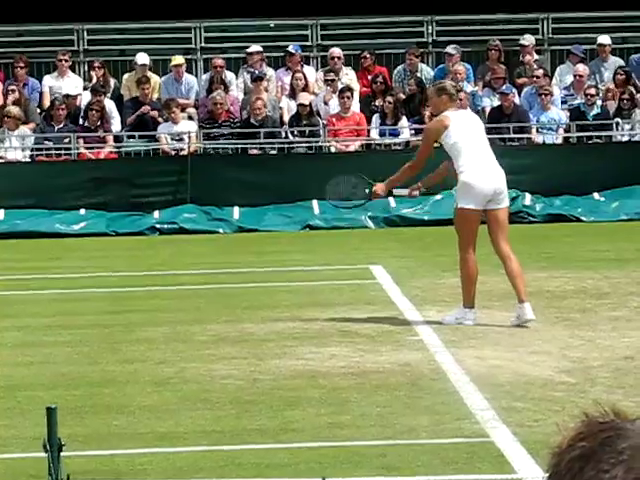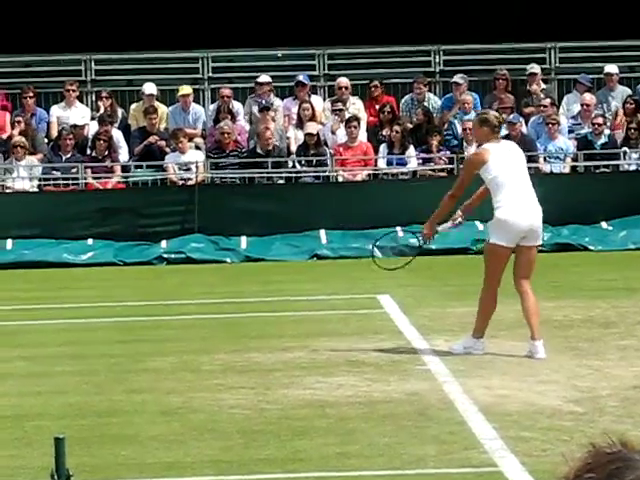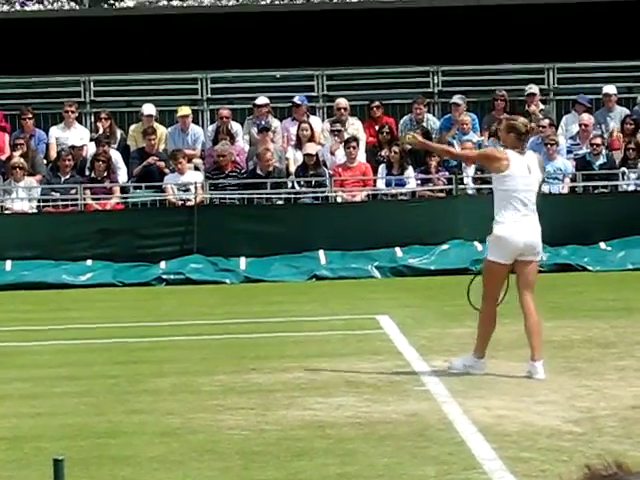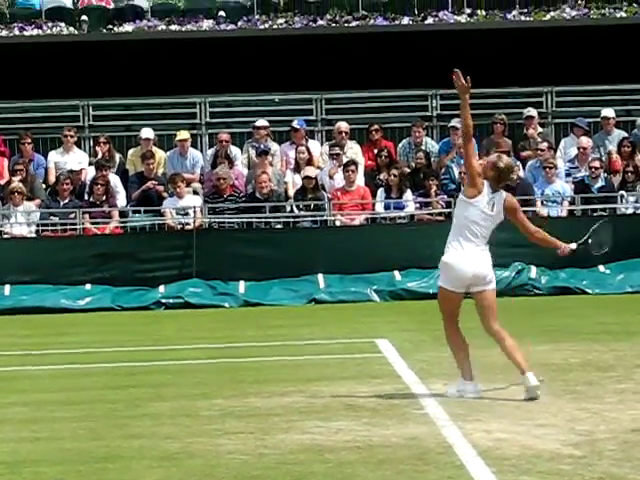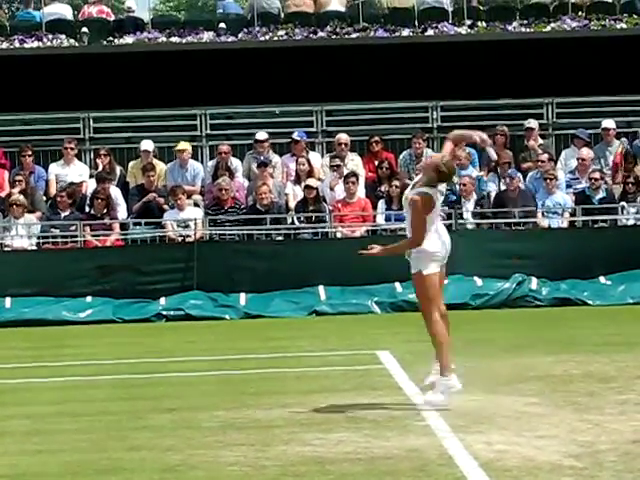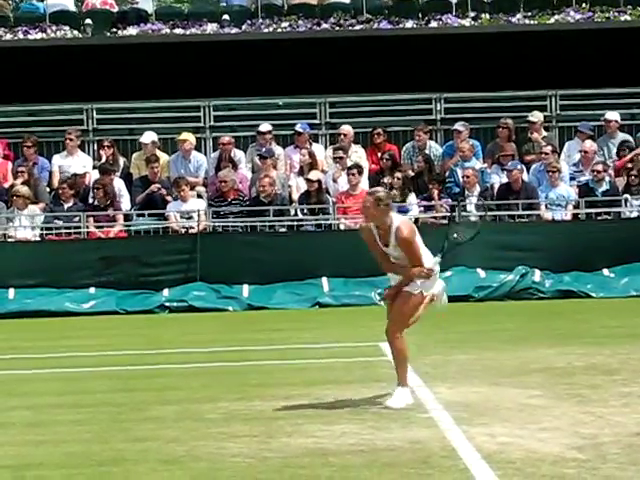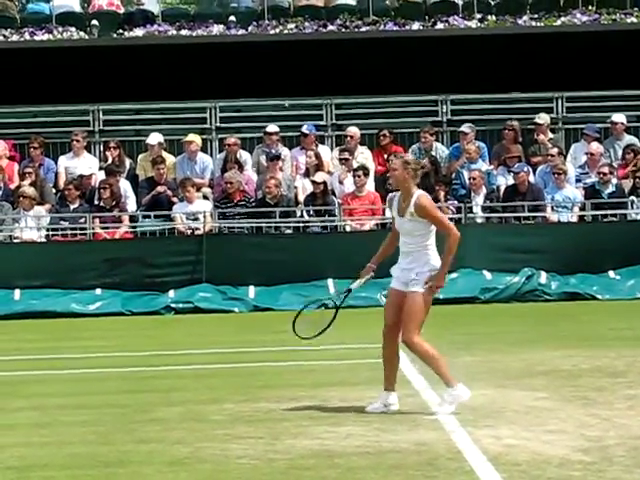
dt=0.5s
person 1, frame 1
left shoulder: (438, 123)
right shoulder: (471, 116)
left elbow: (415, 165)
left wrist: (387, 185)
right wrist: (422, 185)
left hip: (474, 184)
right hip: (497, 178)
left knee: (467, 250)
right knee: (503, 247)
left ankle: (467, 310)
right ankle: (524, 305)
person 1, frame 2
left shoulder: (478, 155)
right shoulder: (513, 147)
left elbow: (454, 194)
left wrist: (431, 223)
right wrist: (463, 211)
left hip: (508, 219)
right hip: (534, 216)
left knee: (490, 284)
right knee: (523, 283)
left ankle: (476, 340)
right ankle: (536, 343)
person 1, frame 3
left shoulder: (499, 157)
right shoulder: (537, 161)
left elbow: (457, 153)
left wrist: (424, 144)
left hip: (507, 235)
right hip: (532, 235)
left knee: (489, 302)
right knee: (527, 300)
left ankle: (477, 359)
right ankle: (536, 363)
person 1, frame 4
left shoulder: (476, 185)
right shoulder: (508, 201)
left elbow: (467, 140)
right elbow: (534, 232)
left wrist: (463, 99)
right wrist: (561, 246)
left hip: (456, 264)
right hip: (482, 267)
left knee: (450, 324)
right knee: (493, 327)
left ankle: (468, 382)
right ankle: (528, 377)
person 1, frame 5
left shoulder: (420, 198)
right shoulder: (430, 178)
left elbow: (415, 242)
right elbow: (451, 138)
left wrist: (383, 251)
left hip: (426, 251)
right hip: (437, 245)
left knee: (431, 314)
right knee: (436, 308)
left ankle: (446, 377)
right ankle: (443, 369)
person 1, frame 6
left shoulder: (403, 231)
right shoulder: (367, 228)
left elbow: (417, 267)
right elbow: (385, 263)
left wrist: (394, 289)
right wrist: (417, 270)
left hip: (421, 274)
right hip: (403, 273)
left knee: (393, 331)
right knee: (398, 325)
left ankle: (403, 390)
right ankle: (432, 295)
person 1, frame 7
left shoulder: (422, 201)
right shoulder: (394, 200)
left elbow: (454, 235)
left wrist: (442, 274)
right wrist: (373, 263)
left hip: (424, 275)
right hip: (402, 272)
left knee: (410, 337)
right knee: (389, 334)
left ankle: (455, 388)
right ankle: (389, 395)
